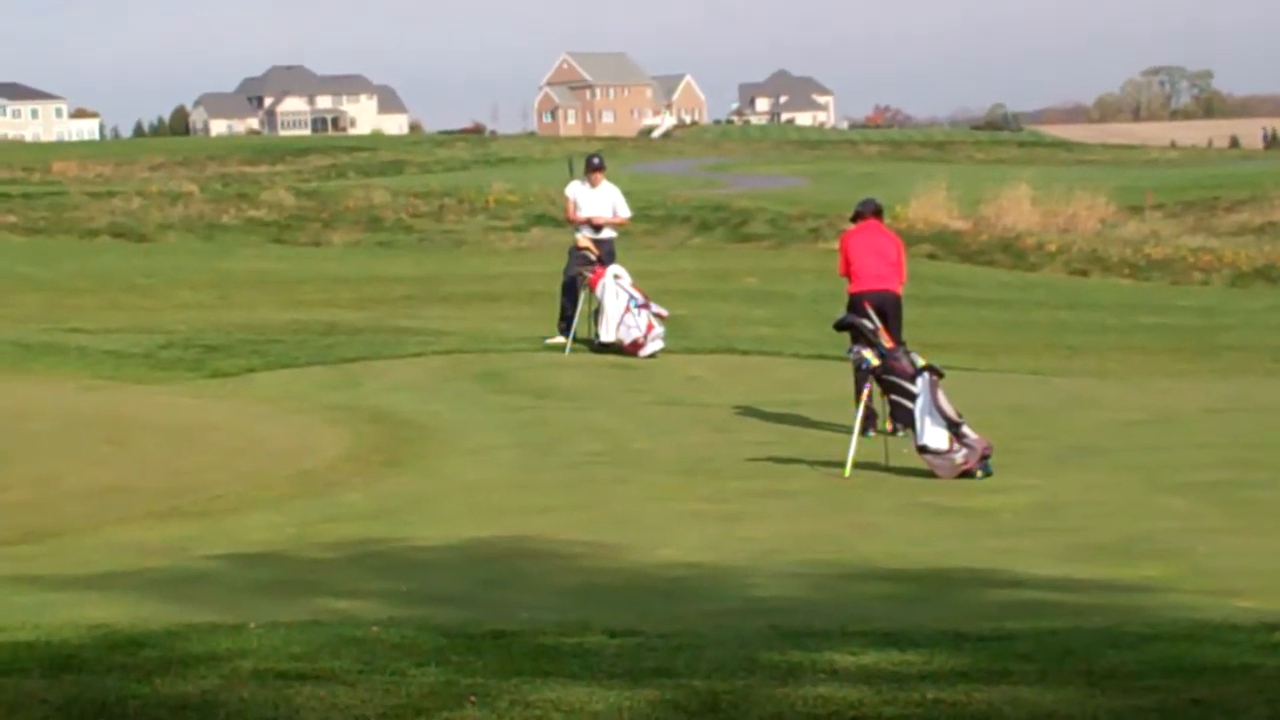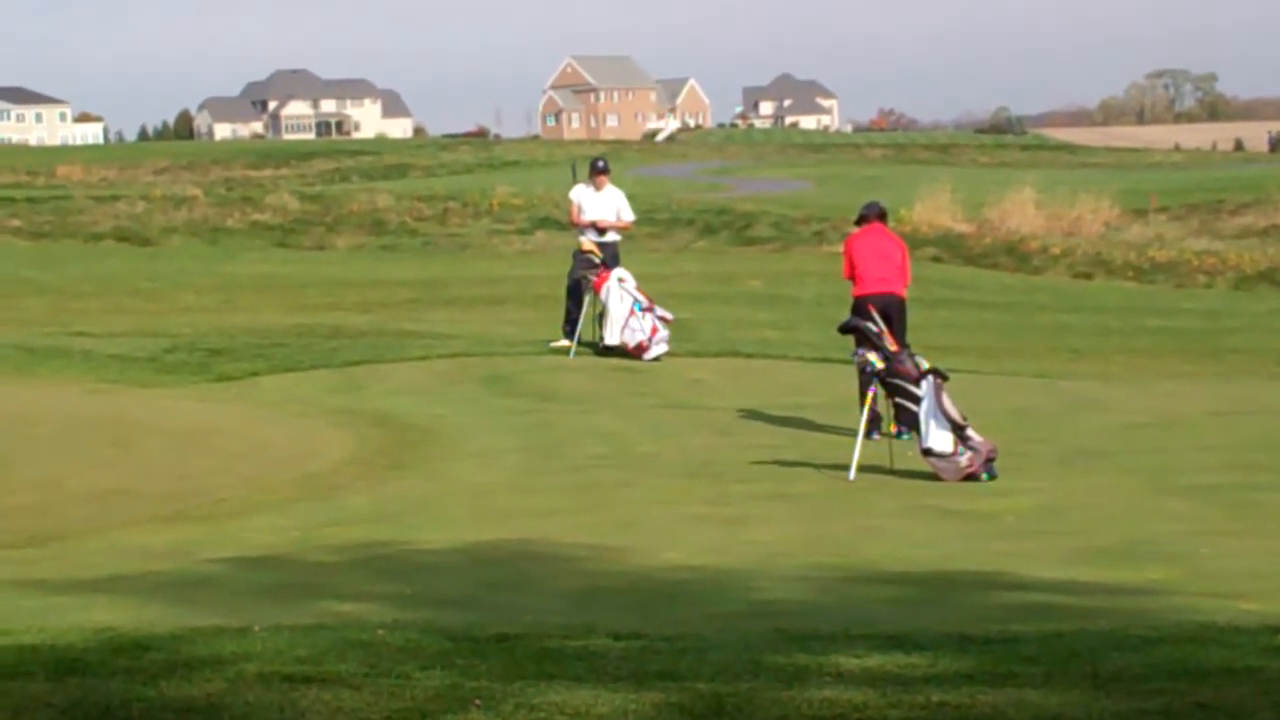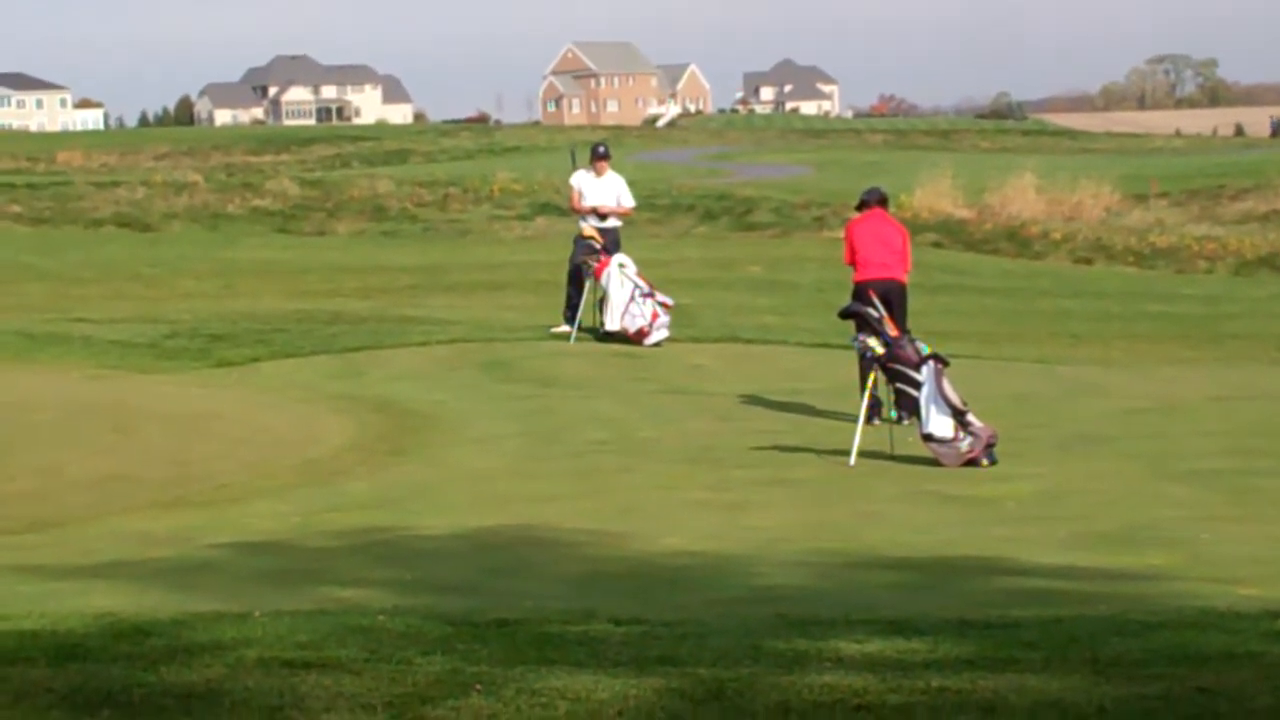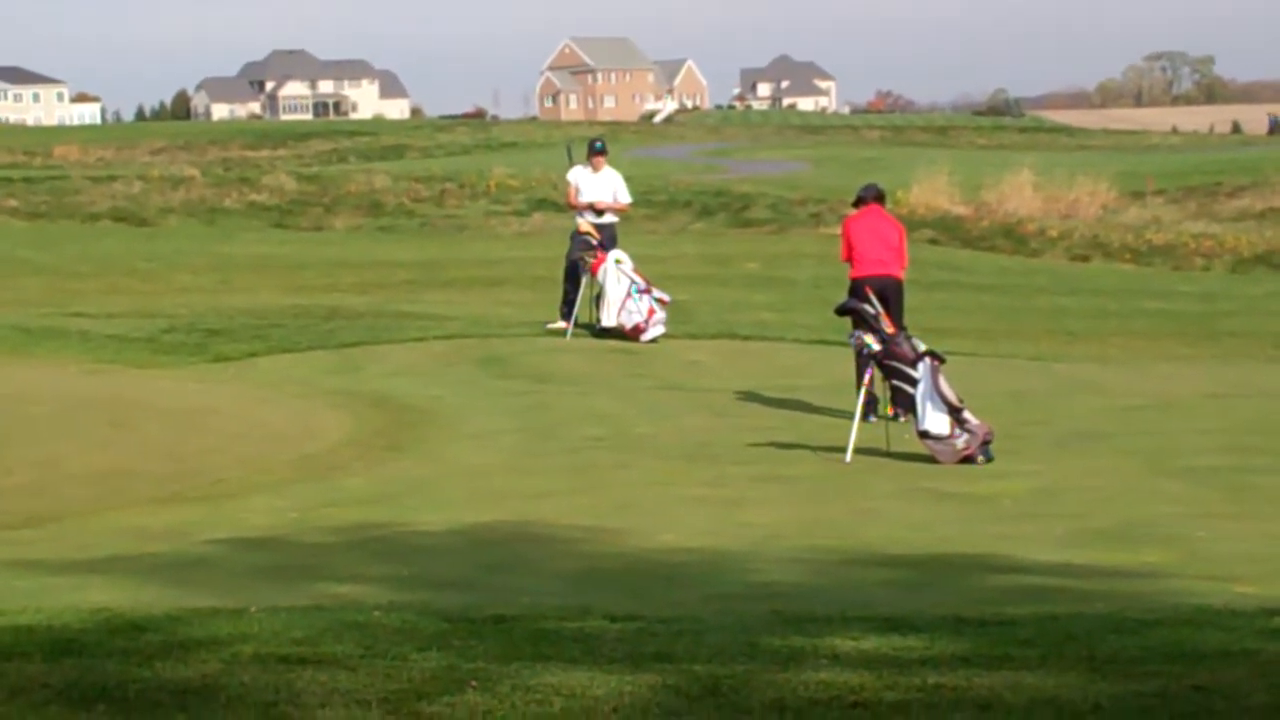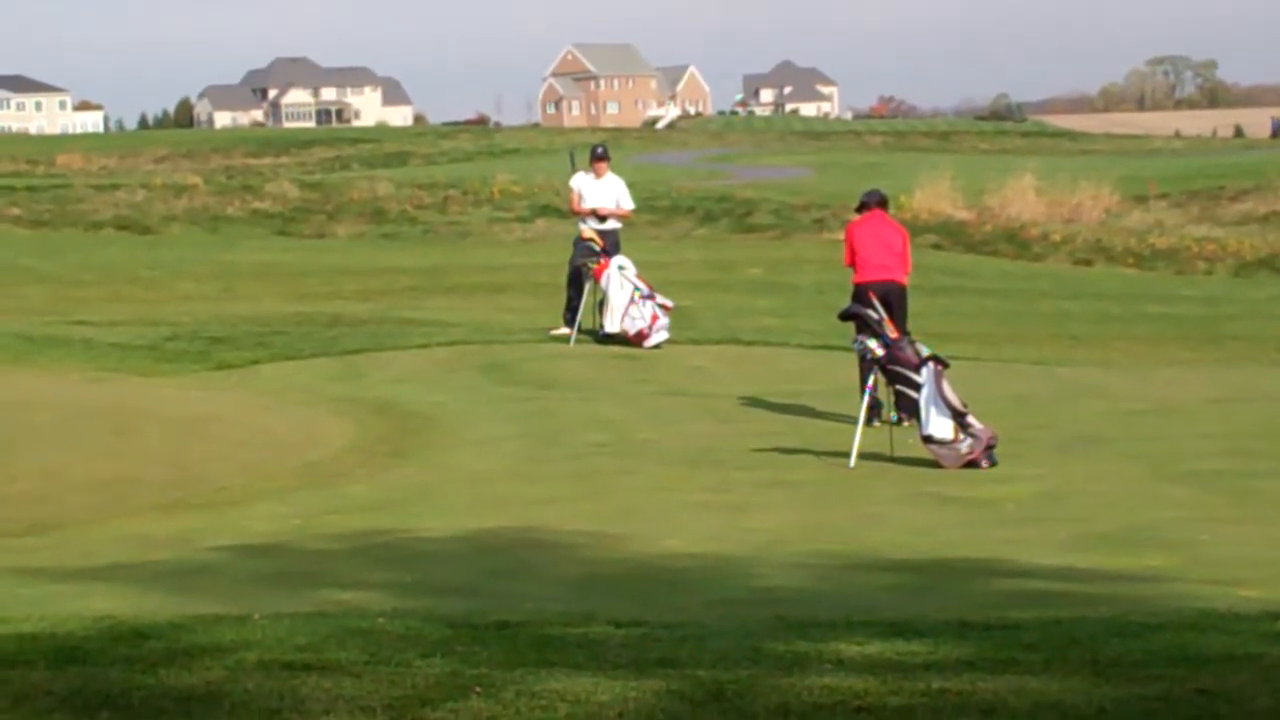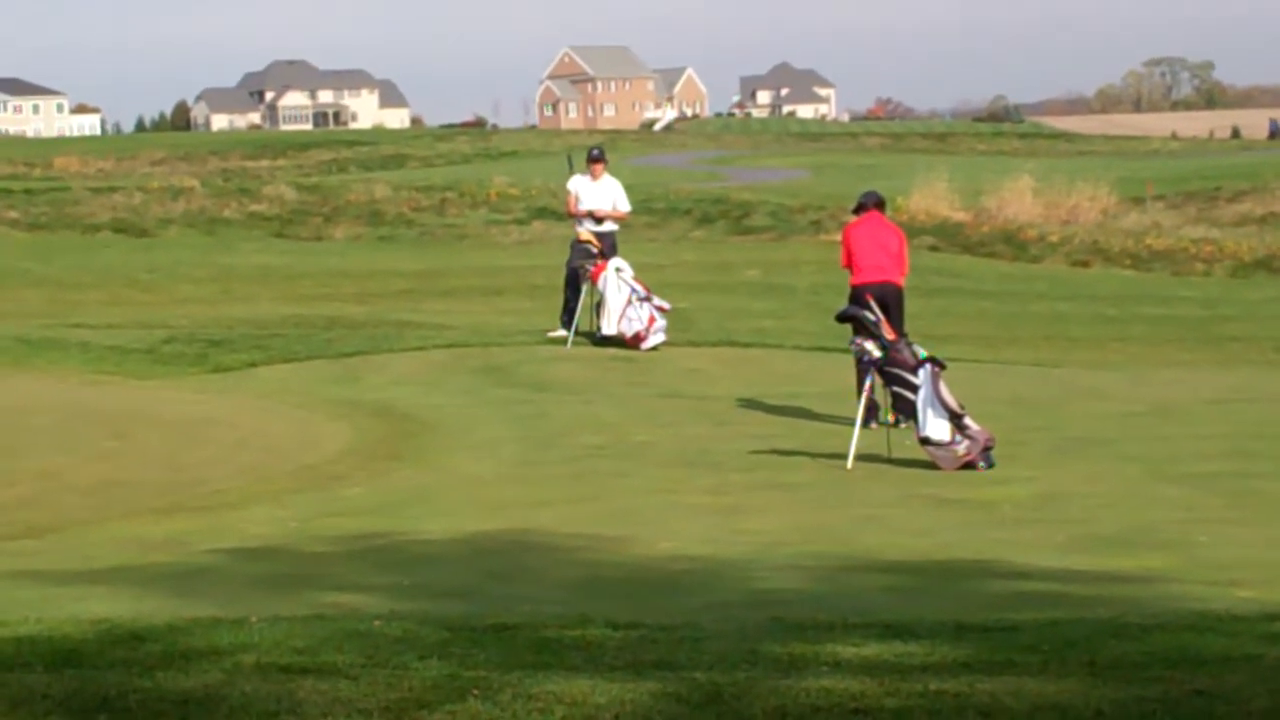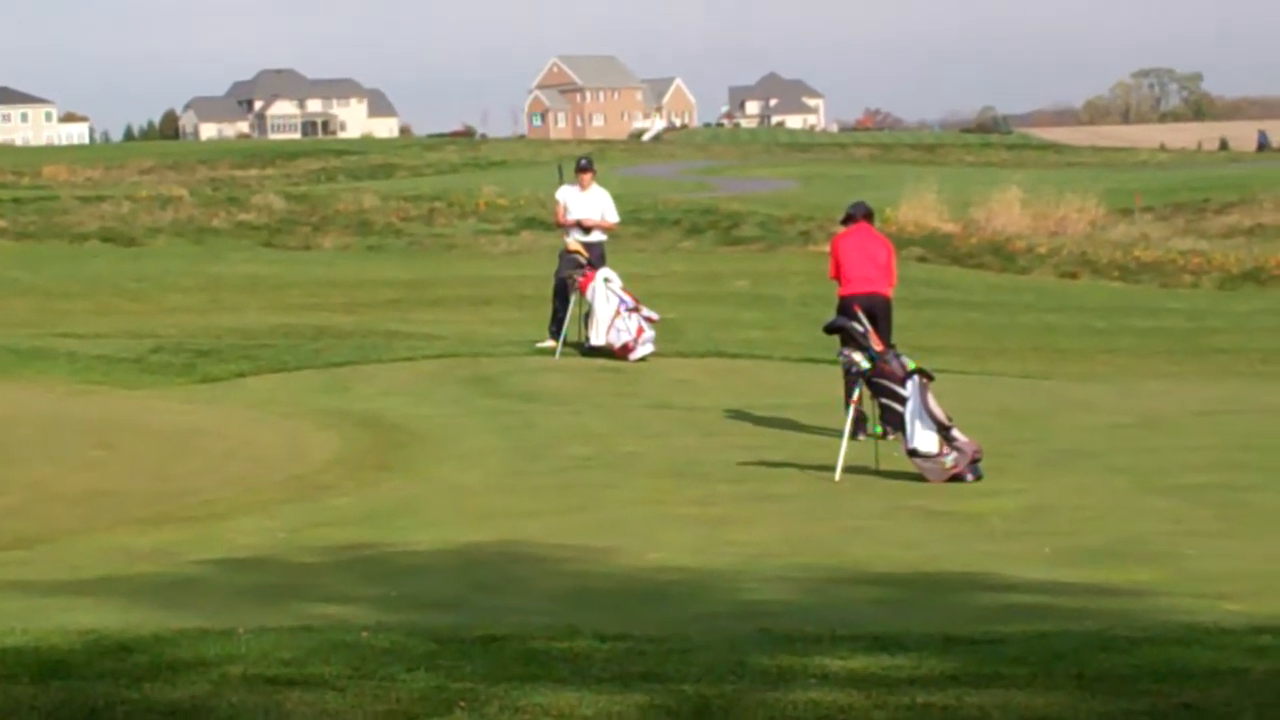
dt=0.1s
person 1, frame 1
left shoulder: (848, 237)
right shoulder: (894, 239)
left elbow: (844, 271)
right elbow: (901, 278)
left hip: (861, 296)
right hip: (890, 297)
left ankle: (868, 422)
right ankle: (899, 420)
person 1, frame 2
left shoulder: (853, 240)
right shoulder: (898, 242)
left elbow: (849, 274)
right elbow: (906, 280)
left hip: (866, 299)
right hip: (894, 299)
left ankle: (873, 424)
right ankle: (903, 423)
person 1, frame 3
left shoulder: (853, 225)
right shoulder: (899, 228)
left elbow: (850, 260)
right elbow: (906, 266)
left hip: (866, 284)
right hip: (895, 285)
left ankle: (873, 410)
right ankle: (904, 409)
person 1, frame 4
left shoulder: (850, 222)
right shoulder: (895, 224)
left elbow: (846, 256)
right elbow: (903, 262)
left hip: (863, 281)
right hip: (892, 281)
left ankle: (869, 407)
right ankle: (900, 406)
person 1, frame 5
left shoulder: (854, 227)
right shoulder: (899, 229)
left elbow: (850, 261)
right elbow: (906, 268)
left hip: (866, 286)
right hip: (895, 286)
left ankle: (873, 411)
right ankle: (904, 411)
person 1, frame 6
left shoulder: (850, 228)
right shoulder: (896, 230)
left elbow: (846, 263)
right elbow: (903, 269)
left hip: (863, 288)
right hip: (892, 288)
left ankle: (870, 413)
person 1, frame 7
left shoulder: (839, 240)
right shoulder: (884, 242)
left elbow: (835, 275)
right elbow: (891, 281)
left hip: (851, 299)
right hip: (880, 299)
left ankle: (858, 425)
person 2, frame 1
left shoulder: (612, 191)
right shoulder: (575, 187)
left elbow: (625, 219)
right elbow: (569, 216)
left wrist: (605, 220)
right wrist: (588, 220)
left hip: (604, 244)
right hip: (582, 242)
right knee: (569, 283)
right ankle: (565, 332)
person 2, frame 2
left shoulder: (617, 194)
right shoulder: (579, 191)
left elbow: (628, 223)
right elbow: (573, 220)
left wrist: (609, 223)
right wrist: (592, 223)
left hip: (609, 248)
right hip: (586, 245)
right knee: (574, 286)
right ankle: (569, 335)
person 2, frame 3
left shoulder: (617, 180)
right shoulder: (580, 177)
left elbow: (628, 209)
right elbow: (574, 206)
left wrist: (610, 209)
right wrist: (593, 209)
left hip: (610, 233)
right knee: (575, 272)
right ankle: (570, 321)
person 2, frame 4
left shoulder: (614, 176)
right shoulder: (577, 172)
left elbow: (625, 206)
right elbow: (571, 201)
left wrist: (606, 205)
right wrist: (590, 204)
left hip: (606, 229)
right hip: (584, 227)
right knee: (572, 267)
right ankle: (566, 317)
person 2, frame 5
left shoulder: (617, 183)
right shoulder: (580, 179)
left elbow: (628, 212)
right elbow: (574, 208)
left wrist: (609, 211)
right wrist: (592, 210)
left hip: (609, 235)
right hip: (587, 233)
right knee: (575, 274)
right ankle: (569, 323)
person 2, frame 6
left shoulder: (614, 185)
right shoulder: (577, 181)
left elbow: (624, 214)
right elbow: (570, 210)
left wrist: (606, 213)
right wrist: (589, 212)
left hip: (606, 237)
right hip: (584, 235)
right knee: (572, 276)
right ankle: (566, 325)
person 2, frame 7
left shoulder: (602, 195)
right shoulder: (565, 191)
left elbow: (612, 224)
right elbow: (559, 220)
left wrist: (594, 222)
right wrist: (577, 221)
left hip: (595, 247)
right hip: (572, 246)
right knee: (560, 286)
right ankle: (555, 335)
